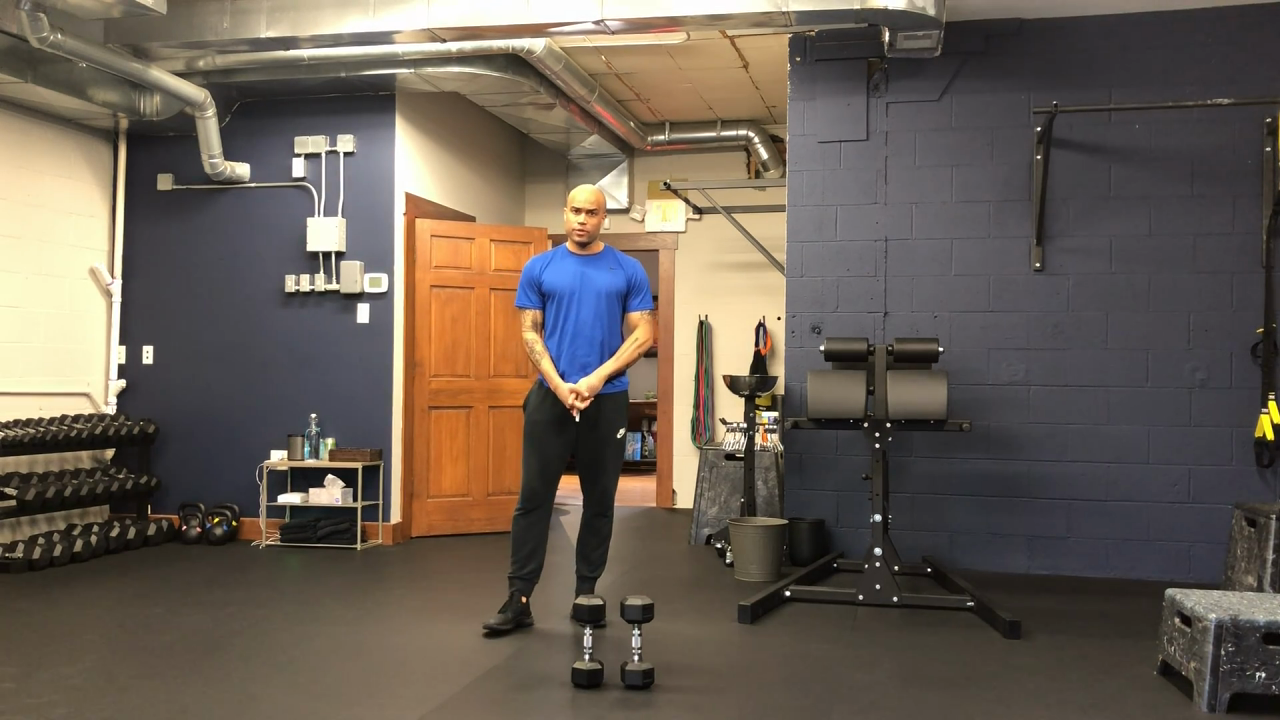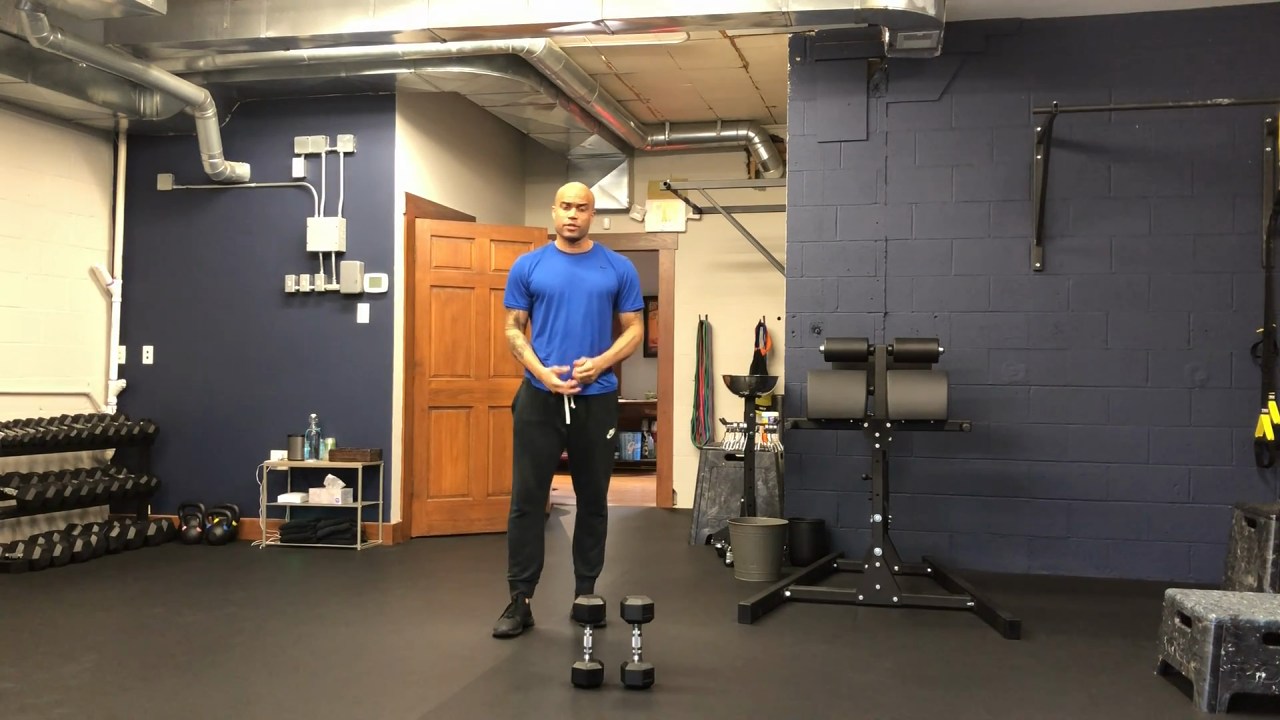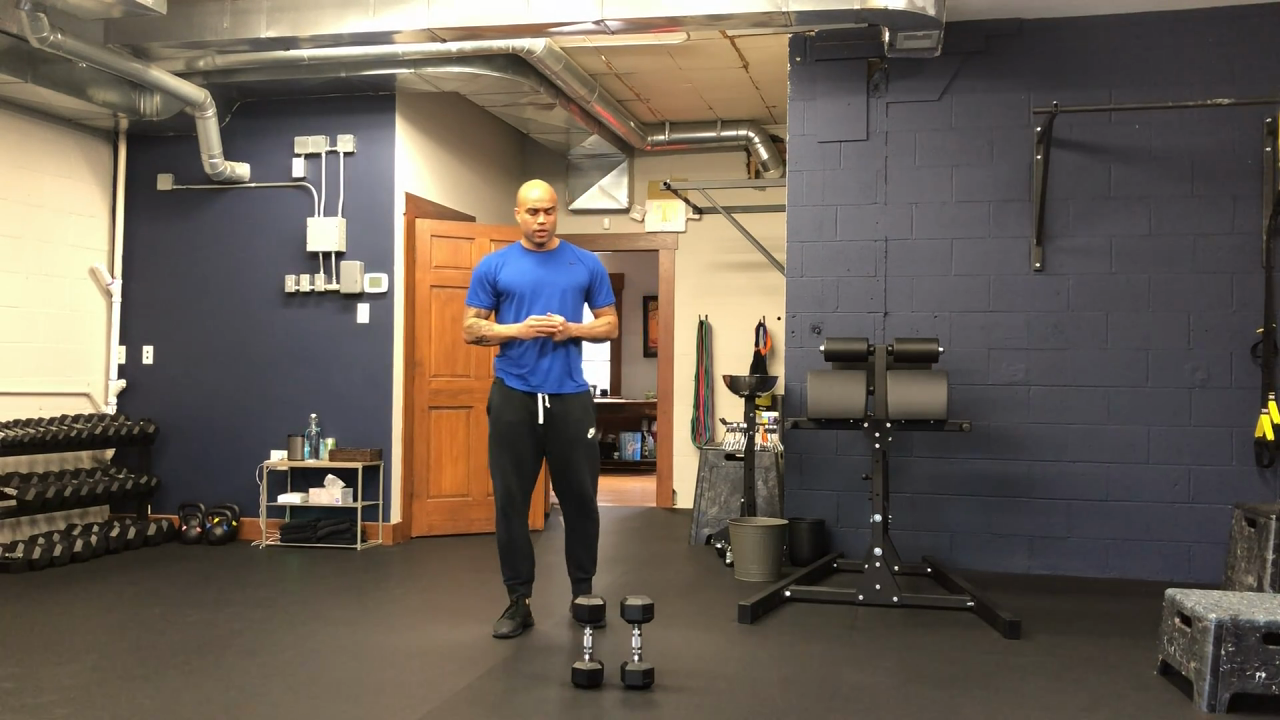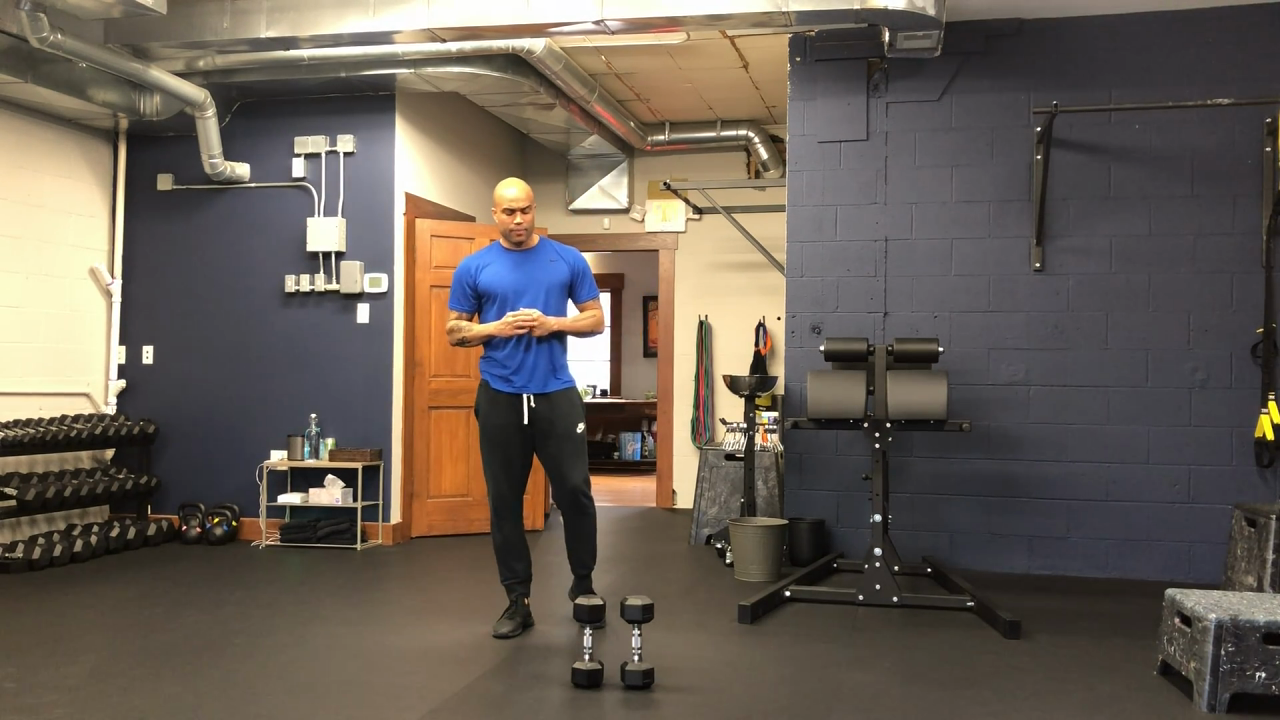
dt=0.5s
person 1, frame 1
left shoulder: (629, 270)
right shoulder: (539, 268)
left elbow: (643, 335)
right elbow: (529, 333)
left wrist: (598, 378)
right wrist: (559, 385)
left hip: (607, 399)
right hip: (550, 397)
left knee: (599, 502)
right knee: (533, 498)
left ankle: (586, 593)
right ankle: (519, 598)
person 1, frame 2
left shoulder: (618, 268)
right shoulder: (527, 266)
left elbow: (634, 331)
right elbow: (512, 329)
left wrist: (599, 363)
right wrist: (541, 371)
left hip: (596, 398)
right hip: (539, 396)
left knee: (592, 500)
right knee: (527, 500)
left ankle: (586, 593)
right ankle: (520, 599)
person 1, frame 3
left shoulder: (586, 264)
right shoulder: (493, 266)
left elbow: (610, 325)
right elbow: (471, 329)
left wrist: (572, 329)
right wrist: (516, 330)
left hip: (571, 396)
right hip: (514, 396)
left knee: (580, 498)
right knee: (511, 502)
left ankle: (582, 590)
right ankle: (519, 600)
person 1, frame 4
left shoulder: (568, 259)
right shoulder: (473, 267)
left elbow: (596, 319)
right elbow: (454, 331)
left wrist: (553, 323)
right wrist: (495, 328)
left hip: (557, 393)
right hip: (500, 397)
left knee: (575, 492)
right knee: (505, 502)
left ankle: (584, 584)
right ankle: (518, 600)
